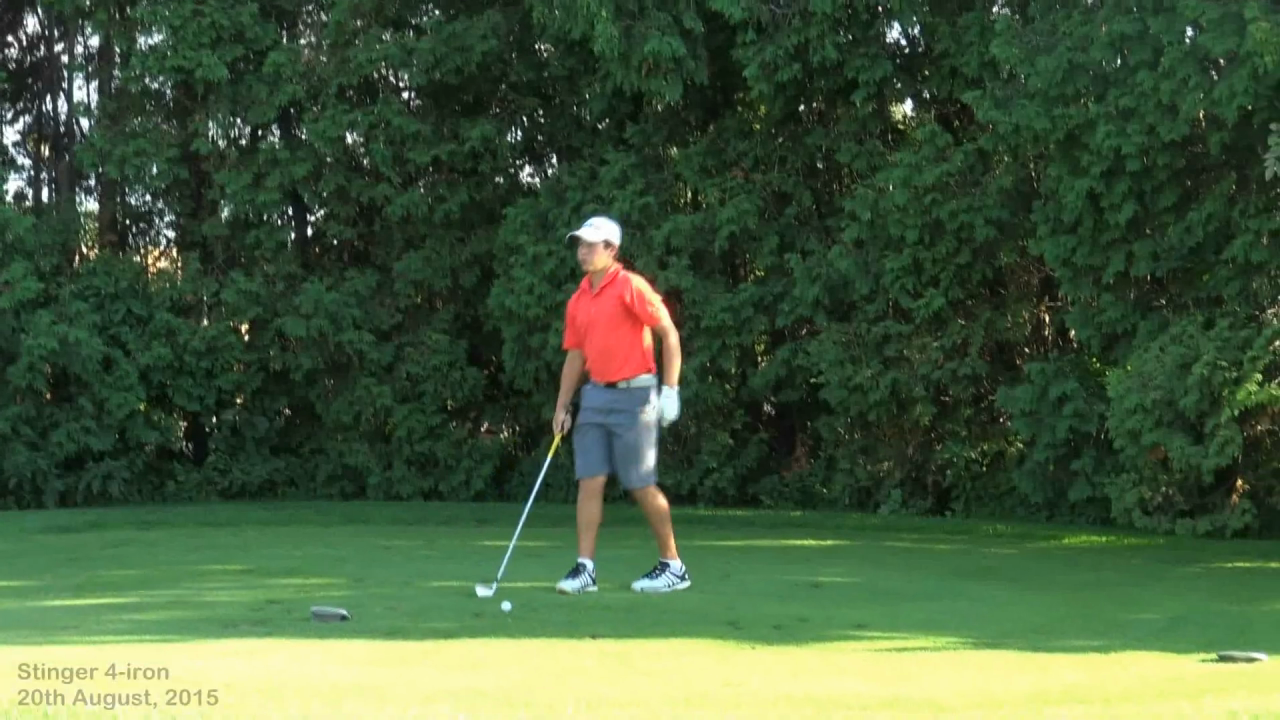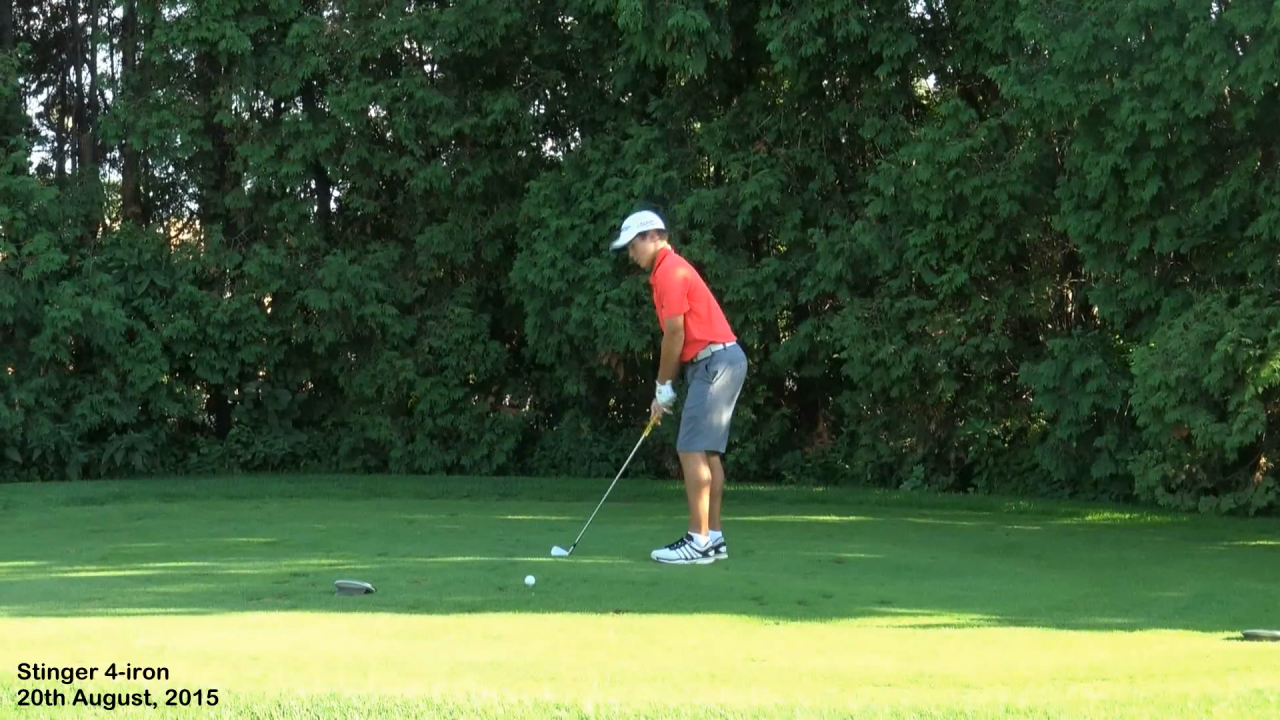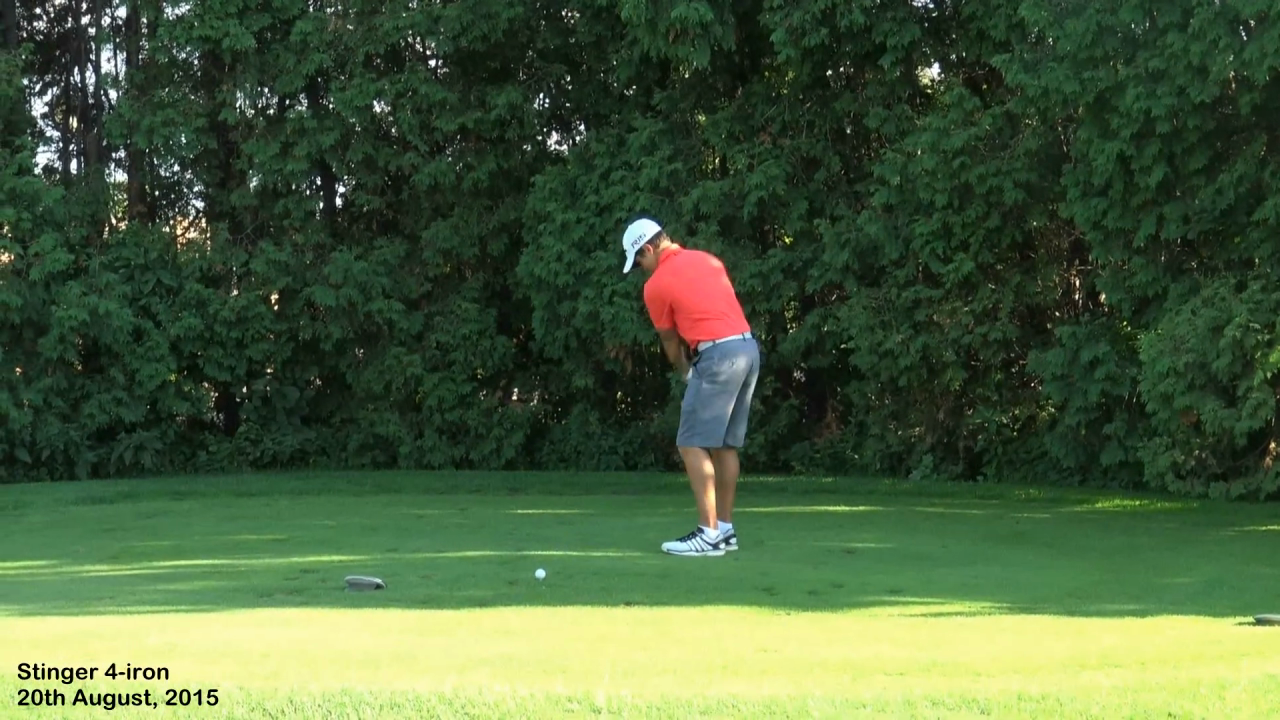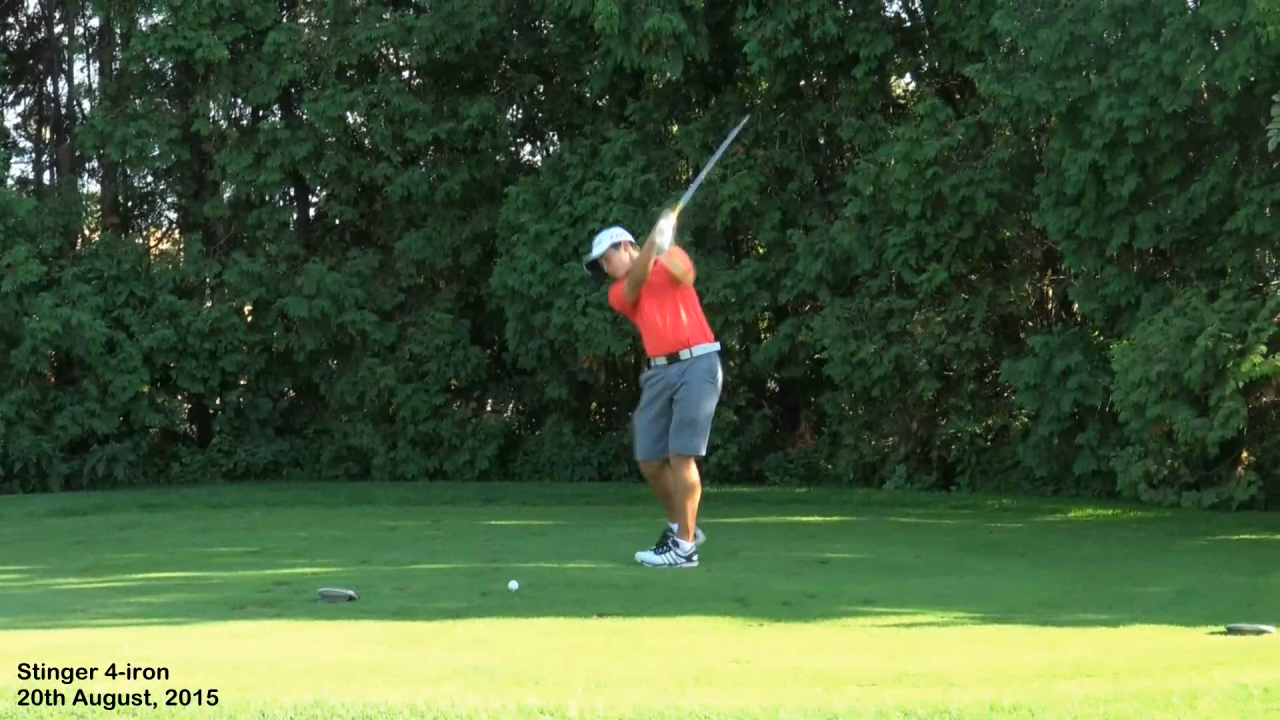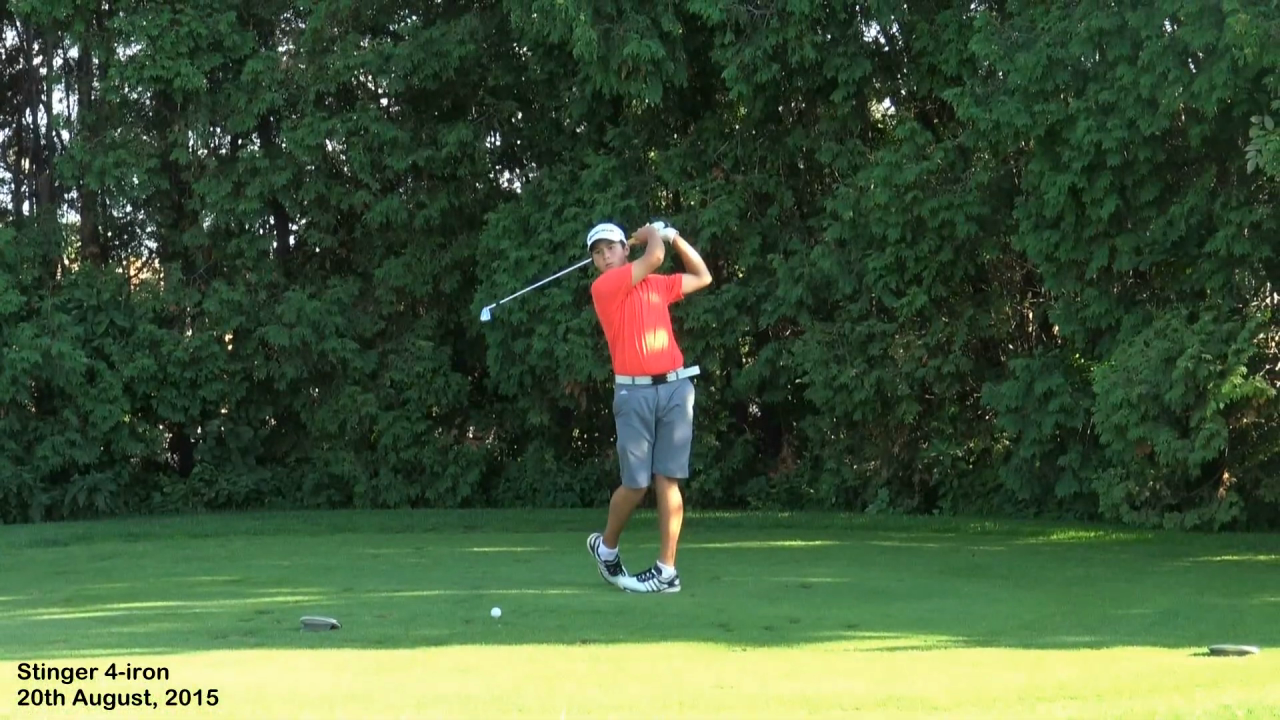
dt=1s
person 1, frame 1
left shoulder: (631, 286)
right shoulder: (577, 300)
left elbow: (668, 333)
right elbow: (574, 356)
left wrist: (670, 389)
right wrist: (562, 405)
left hip: (635, 393)
right hip: (595, 395)
left knee: (640, 485)
right knee: (589, 482)
left ankle: (672, 565)
right ankle: (585, 566)
person 1, frame 2
left shoulder: (669, 270)
right shoulder: (669, 270)
left elbow: (675, 335)
right elbow: (679, 337)
left wrist: (663, 385)
right wrist: (664, 389)
left hip: (716, 362)
right hip: (716, 363)
left knee: (691, 450)
right knee: (707, 452)
left ankle: (697, 541)
right ankle: (713, 537)
person 1, frame 3
left shoulder: (656, 285)
right shoulder: (705, 259)
left elbow: (670, 340)
left wrist: (688, 372)
left hip: (718, 356)
right hip: (746, 349)
left knee: (693, 445)
right knee: (724, 445)
left ankle: (709, 534)
right ankle: (723, 528)
person 1, frame 4
left shoulder: (670, 258)
right shoulder: (619, 292)
left elbow: (684, 274)
right elbow: (635, 282)
left wrist: (664, 244)
right wrist: (654, 241)
left hip: (697, 365)
right hip: (659, 371)
left knee: (681, 455)
right knee: (648, 457)
left ankle: (685, 545)
right ankle: (682, 527)
person 1, frame 5
left shoulder: (656, 284)
right shoulder: (603, 287)
left elbow: (702, 277)
right elbow: (654, 257)
left wrist: (673, 235)
right wrist: (654, 234)
left hip: (674, 387)
right hip: (634, 392)
left knee: (667, 479)
right knee: (636, 483)
left ankle: (666, 569)
right ankle: (606, 547)
